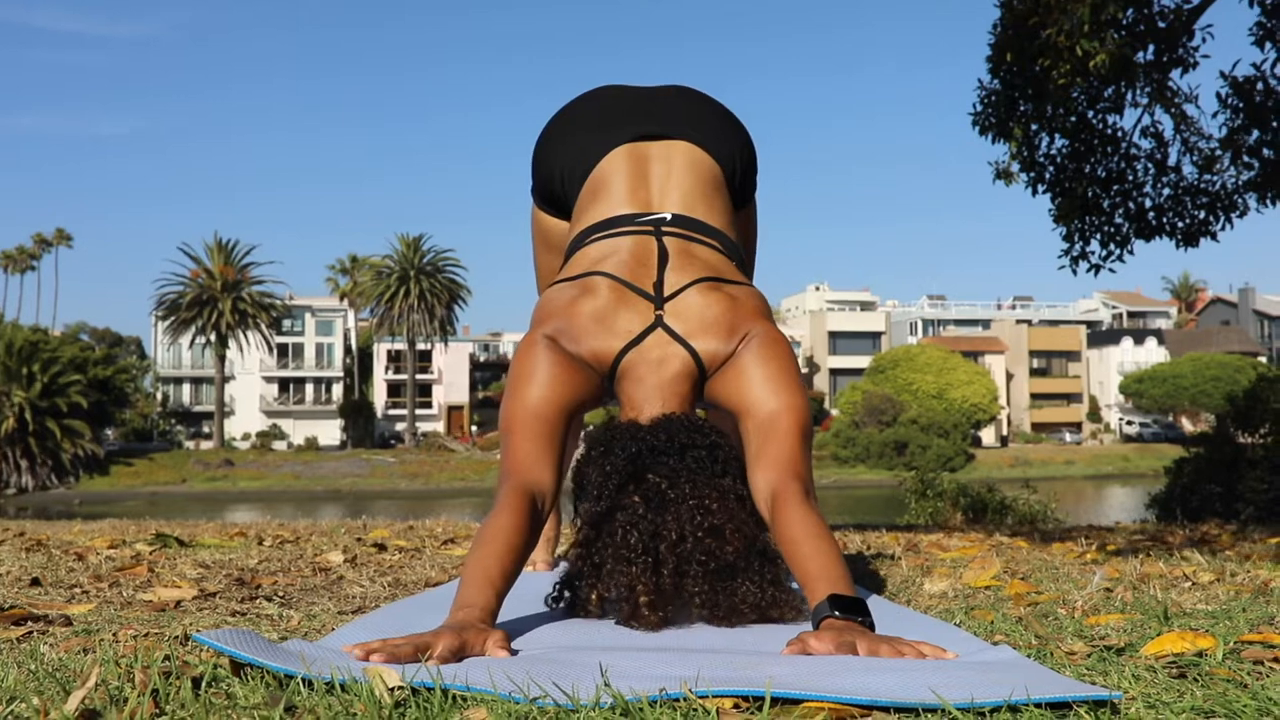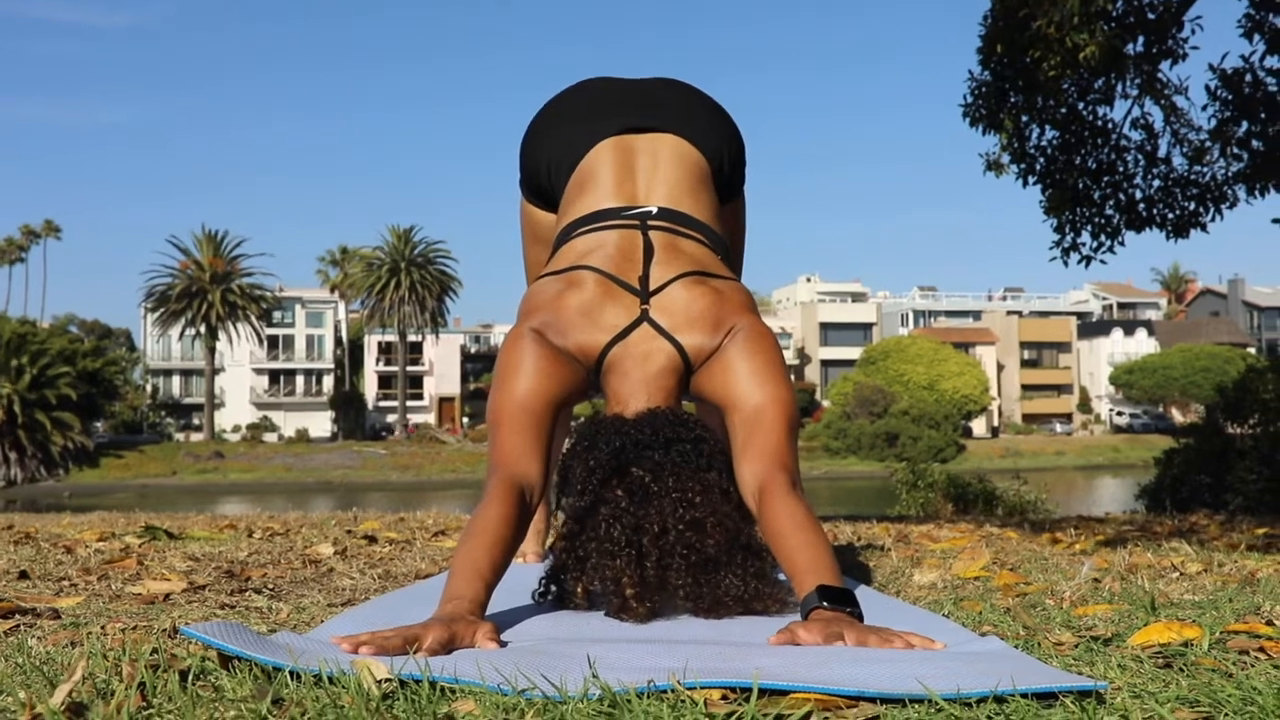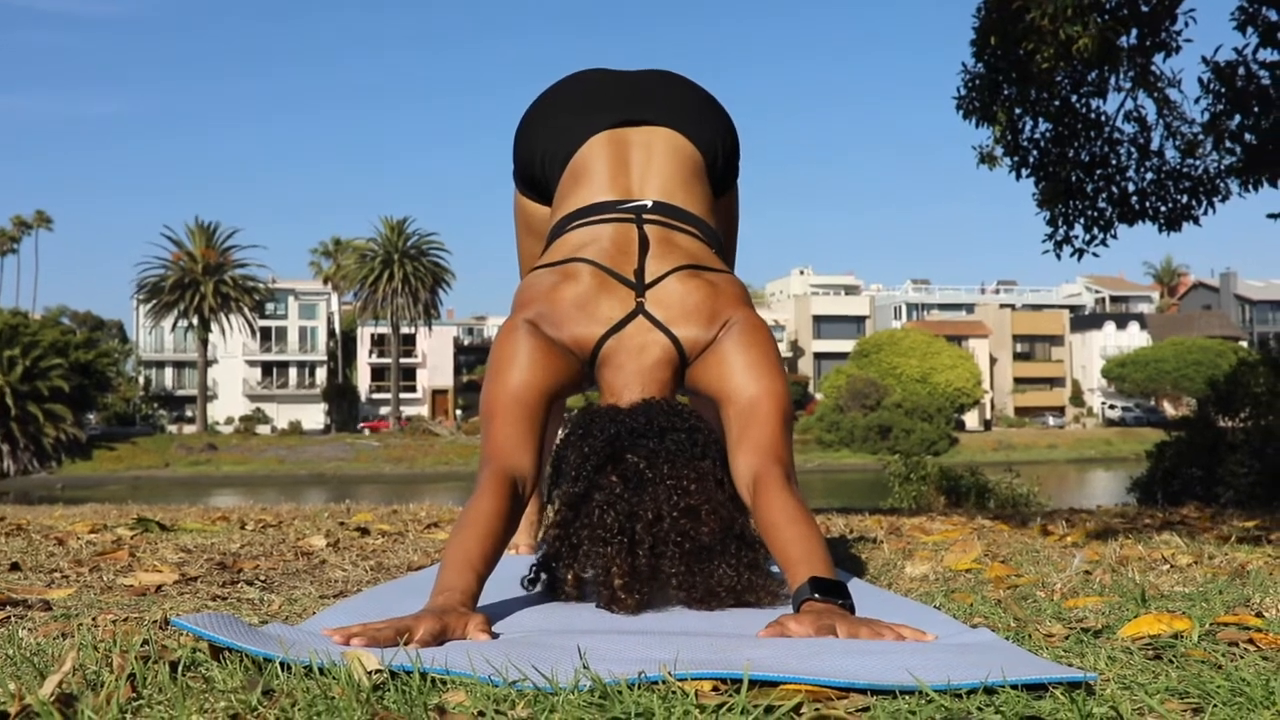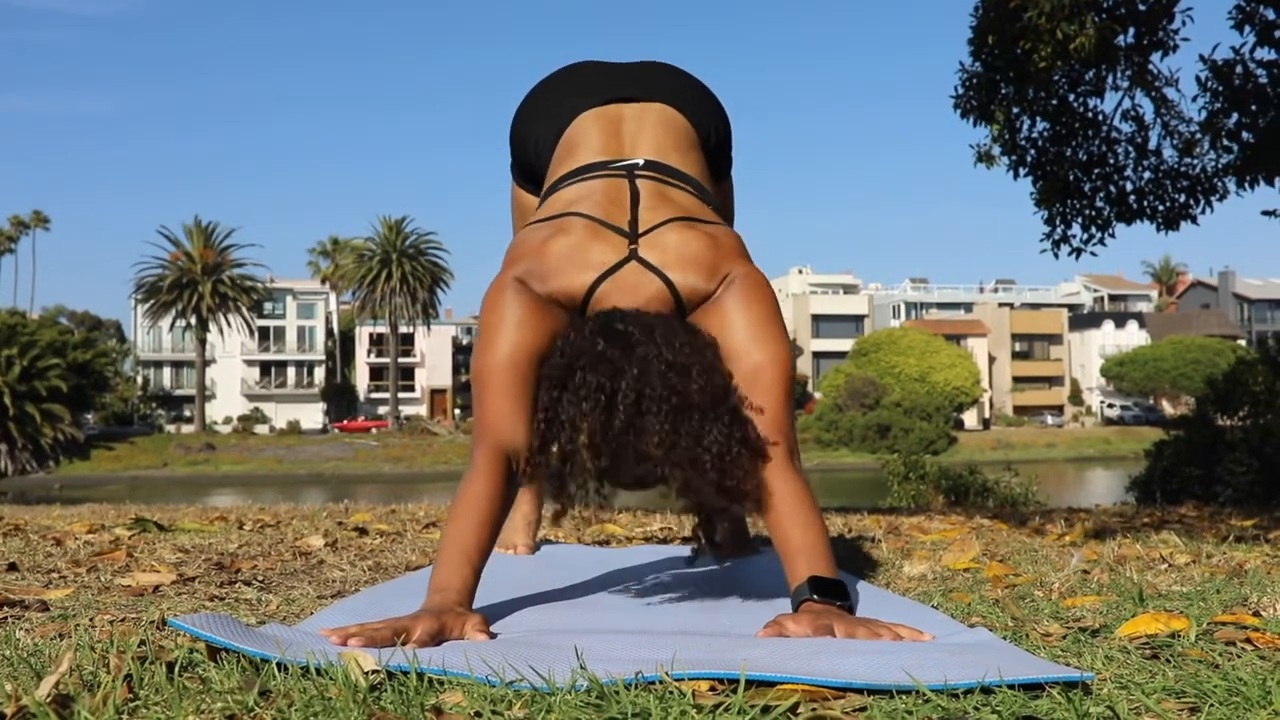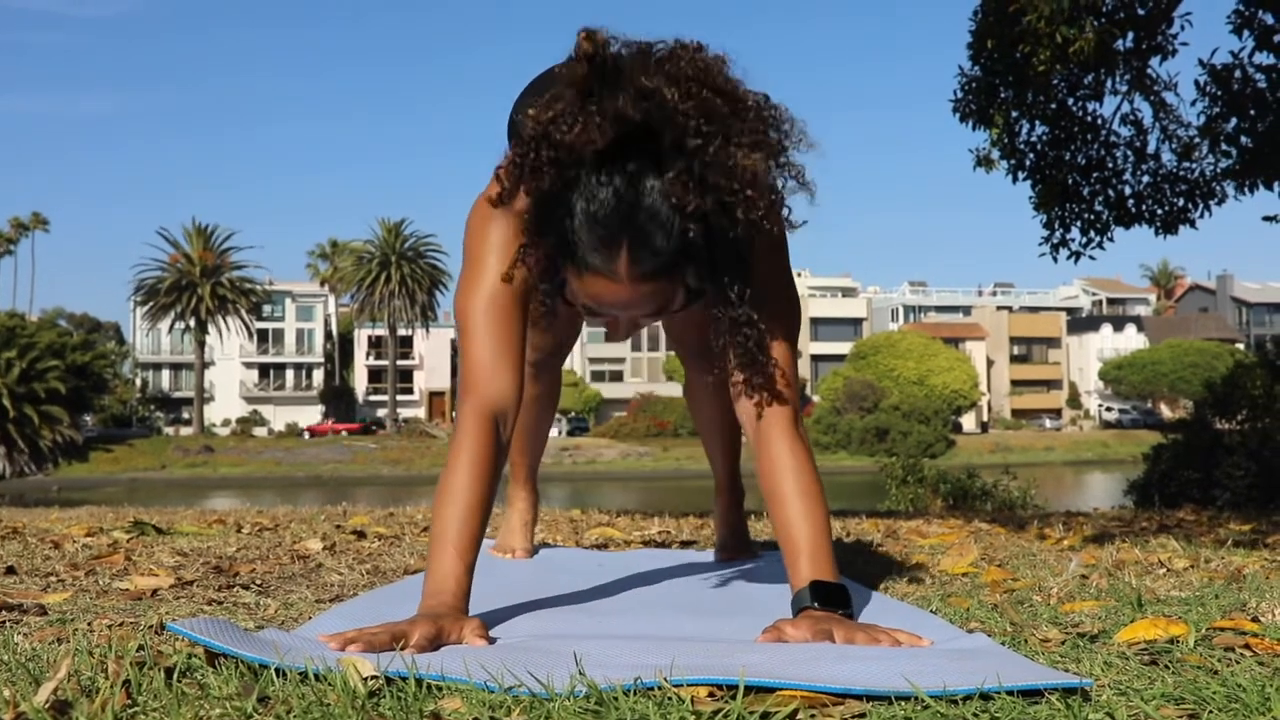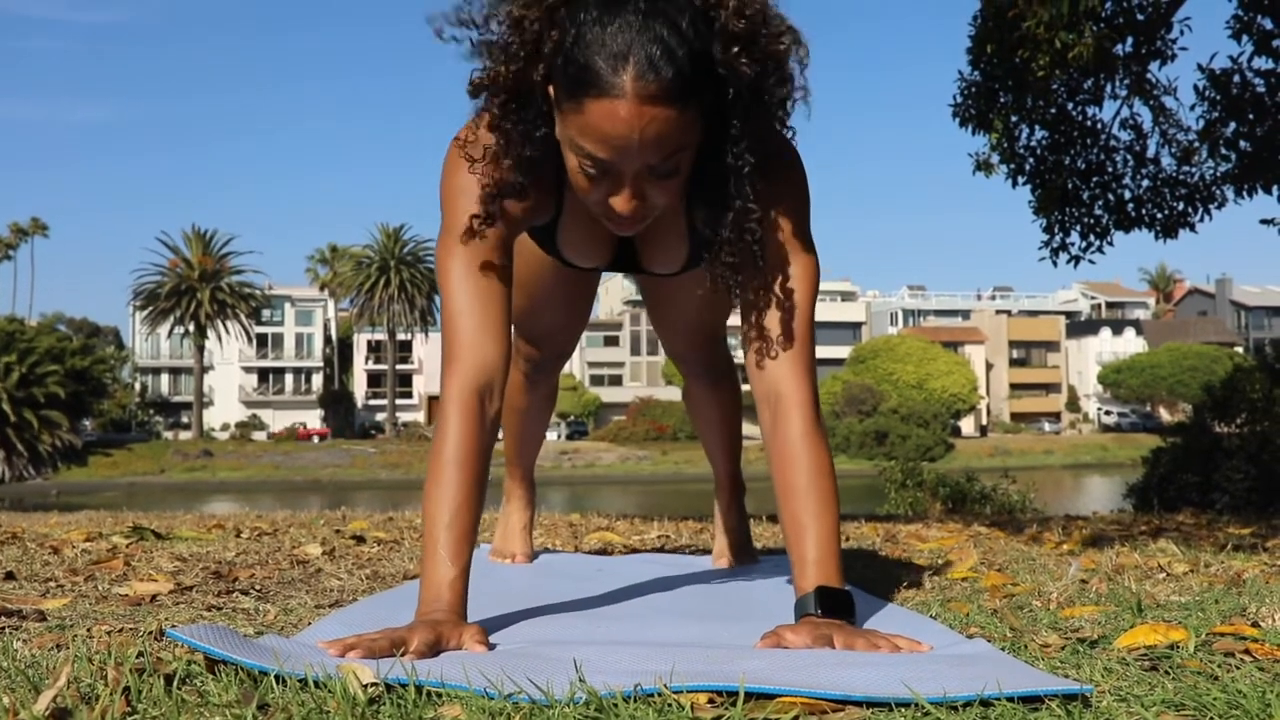
dt=0.5s
person 1, frame 1
left shoulder: (748, 349)
right shoulder: (559, 349)
left elbow: (788, 493)
right elbow: (520, 493)
left wrist: (844, 617)
left ankle: (730, 543)
right ankle: (545, 537)
person 1, frame 2
left shoulder: (733, 345)
right shoulder: (545, 345)
left elbow: (775, 484)
right elbow: (509, 485)
left wrist: (829, 606)
left ankle: (721, 530)
right ankle: (536, 527)
person 1, frame 3
left shoulder: (728, 335)
right shoulder: (542, 334)
left elbow: (768, 479)
right elbow: (501, 478)
left wrist: (822, 597)
right ankle: (530, 513)
person 1, frame 4
left shoulder: (728, 291)
right shoulder: (531, 291)
left elbow: (773, 453)
right elbow: (495, 454)
left wrist: (822, 597)
right wrist: (444, 603)
left knee: (724, 368)
right knee: (531, 361)
left ankle: (725, 505)
right ankle: (530, 498)
person 1, frame 5
left shoulder: (742, 225)
right shoulder: (513, 218)
left elbow: (771, 413)
right elbow: (484, 412)
left wrist: (821, 601)
right wrist: (442, 605)
left knee: (711, 354)
right knee: (539, 350)
left ankle: (727, 499)
right ankle: (522, 496)
person 1, frame 6
left shoulder: (761, 168)
right shoulder: (498, 152)
left elbow: (786, 389)
right elbow: (471, 385)
left wrist: (824, 604)
right wrist: (440, 608)
right hip: (555, 226)
left knee: (702, 357)
right knee: (537, 354)
left ankle: (729, 501)
right ankle: (518, 494)
